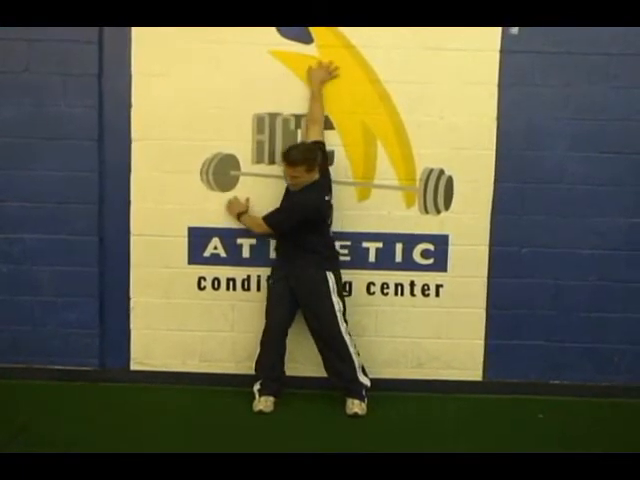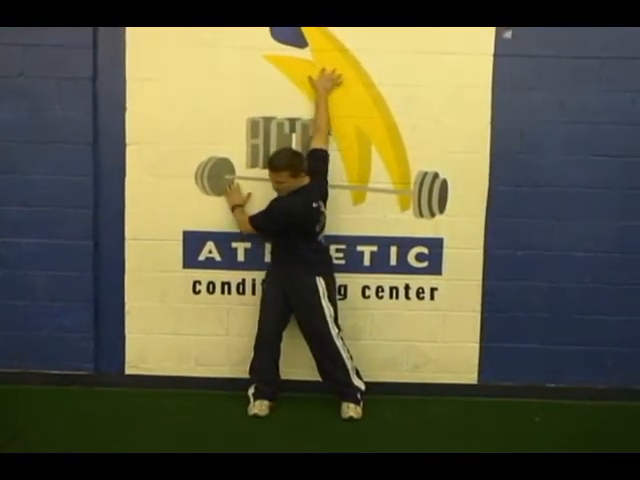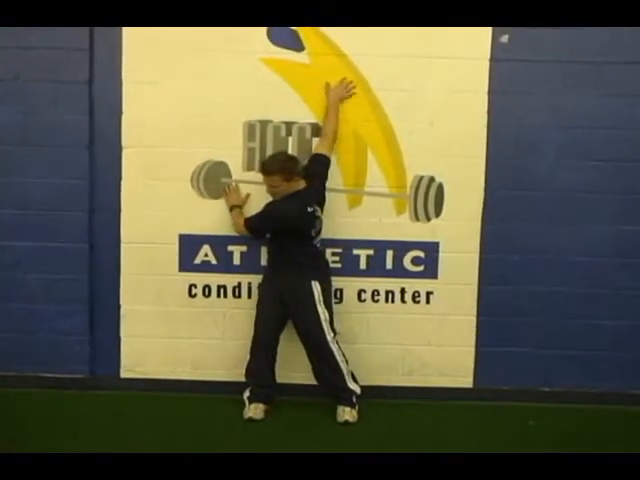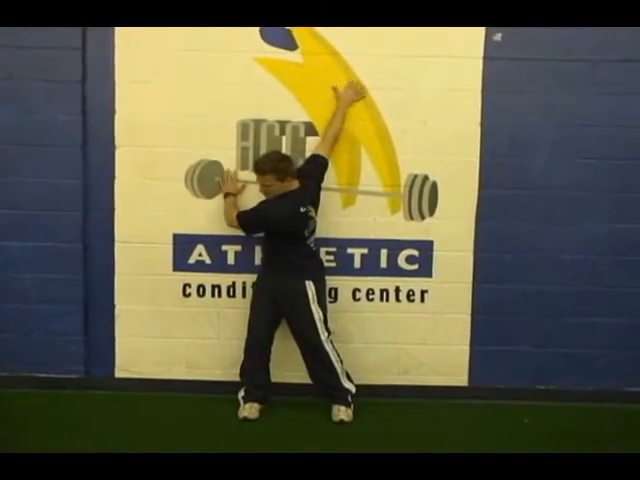
dt=0.5s
person 1, frame 1
left shoulder: (306, 202)
right shoulder: (317, 165)
left elbow: (263, 226)
right elbow: (314, 125)
left wrist: (241, 213)
right wrist: (316, 86)
left hip: (317, 272)
right hip: (286, 267)
left knee: (332, 332)
right knee: (274, 329)
left ankle: (356, 391)
right ankle: (267, 390)
person 1, frame 2
left shoulder: (287, 207)
right shoulder: (317, 174)
left elbow: (248, 225)
right elbow: (321, 135)
left wrist: (236, 205)
right wrist: (321, 95)
left hip: (311, 277)
right hip: (280, 273)
left knee: (325, 336)
right knee: (267, 333)
left ankle: (351, 394)
right ankle: (262, 393)
person 1, frame 3
left shoulder: (281, 211)
right shoulder: (314, 179)
left elbow: (244, 228)
right elbow: (327, 139)
left wrist: (235, 205)
right wrist: (333, 102)
left hip: (307, 282)
right hip: (276, 277)
left knee: (321, 340)
right knee: (263, 337)
left ankle: (347, 398)
right ankle: (257, 396)
person 1, frame 4
left shoulder: (274, 211)
right shoulder: (309, 178)
left elbow: (234, 220)
right elbow: (327, 141)
left wrist: (230, 194)
right wrist: (343, 105)
left hip: (301, 281)
right hip: (271, 277)
left knee: (315, 340)
right knee: (257, 338)
left ankle: (343, 397)
right ankle: (253, 396)
